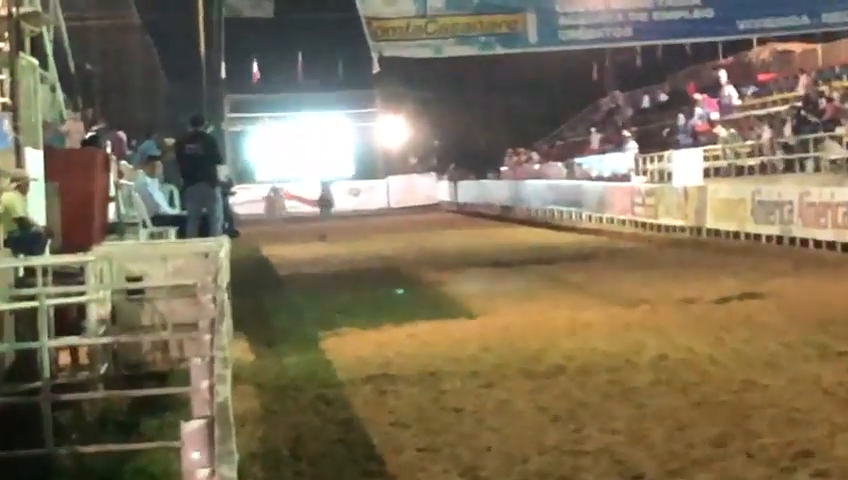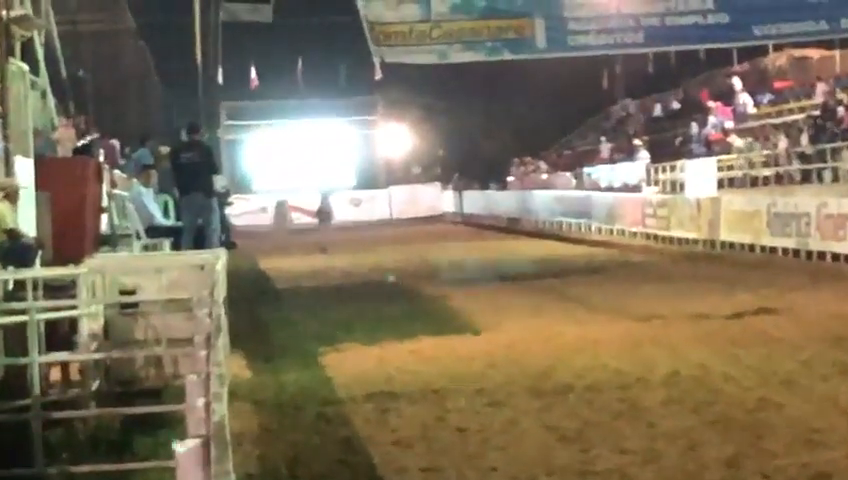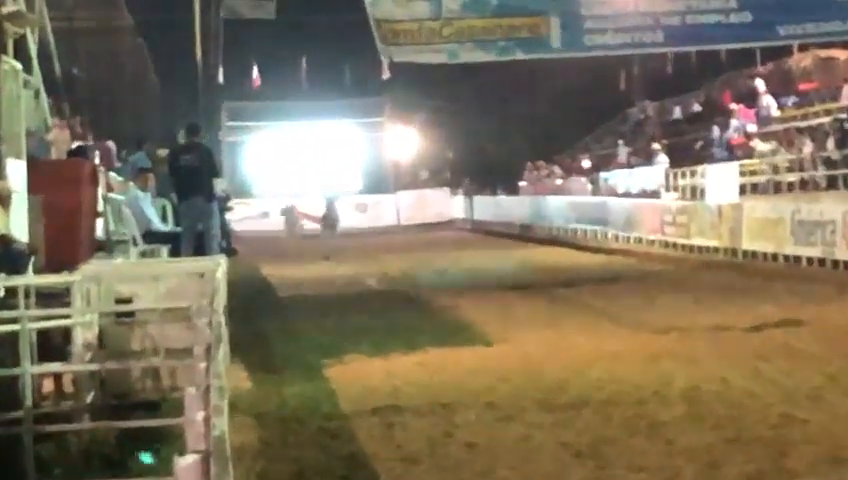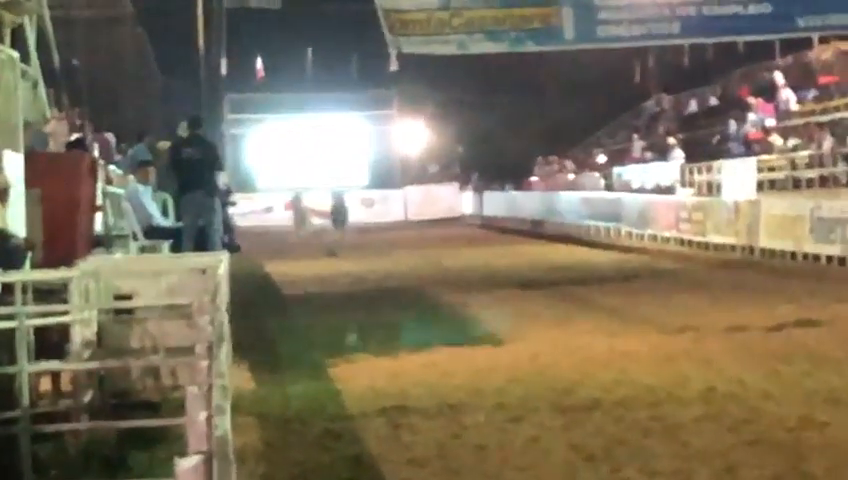
dt=0.3s
person 1, frame 1
left shoulder: (181, 142)
right shoulder: (209, 139)
left elbow: (179, 162)
right elbow: (218, 160)
left hip: (190, 184)
right hip: (209, 182)
left knee: (192, 218)
right knee: (215, 217)
person 1, frame 2
left shoulder: (176, 151)
right shoulder: (205, 148)
left elbow: (174, 172)
right elbow: (214, 171)
left hip: (186, 194)
right hip: (205, 193)
left knee: (187, 229)
right knee: (212, 229)
person 1, frame 3
left shoulder: (175, 153)
right shoulder: (205, 151)
left elbow: (172, 175)
right elbow: (215, 174)
left hip: (185, 199)
right hip: (205, 197)
left knee: (187, 235)
right knee: (212, 235)
person 1, frame 4
left shoulder: (177, 146)
right shoulder: (208, 145)
left elbow: (173, 169)
right elbow: (218, 168)
left hip: (186, 193)
right hip: (207, 192)
left knee: (188, 231)
right knee: (214, 230)
